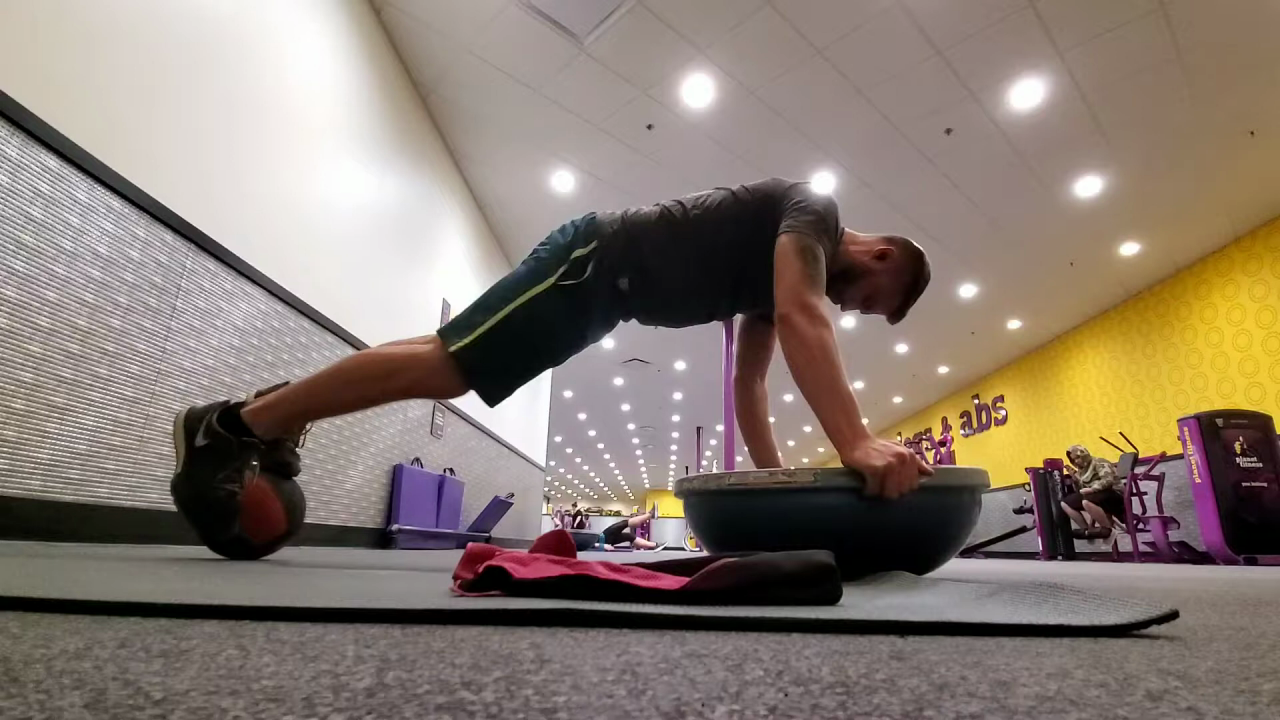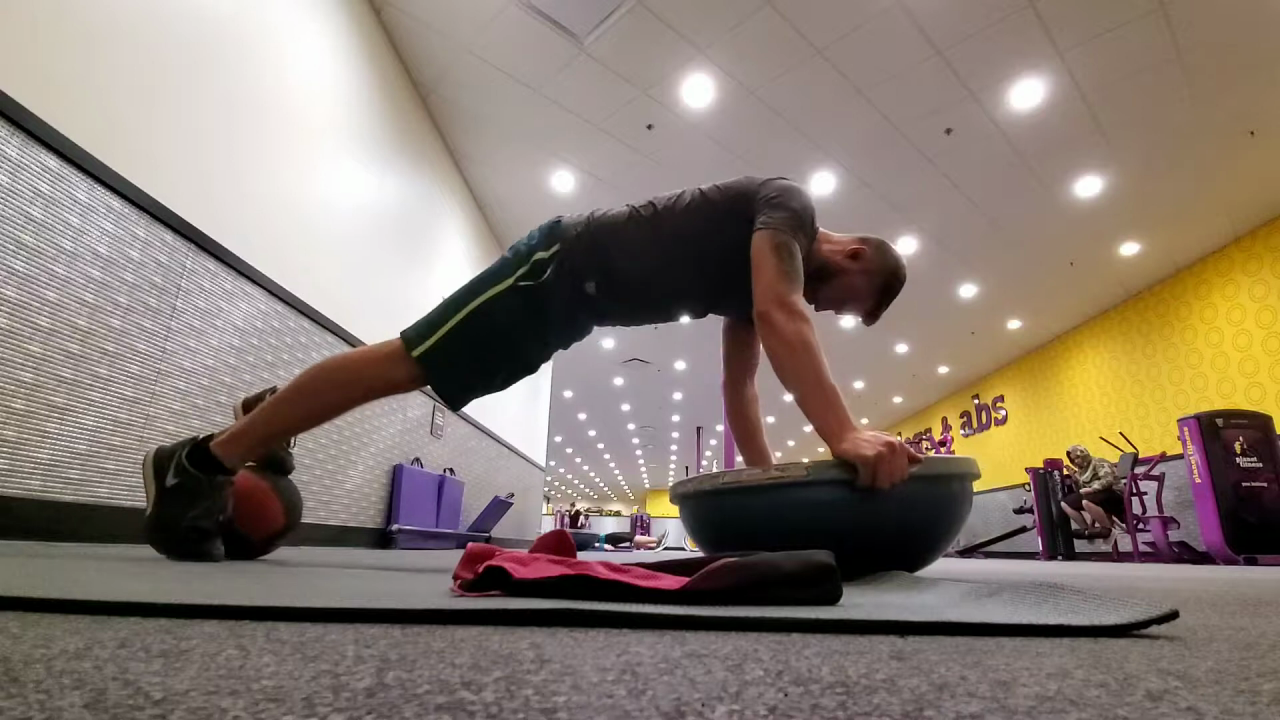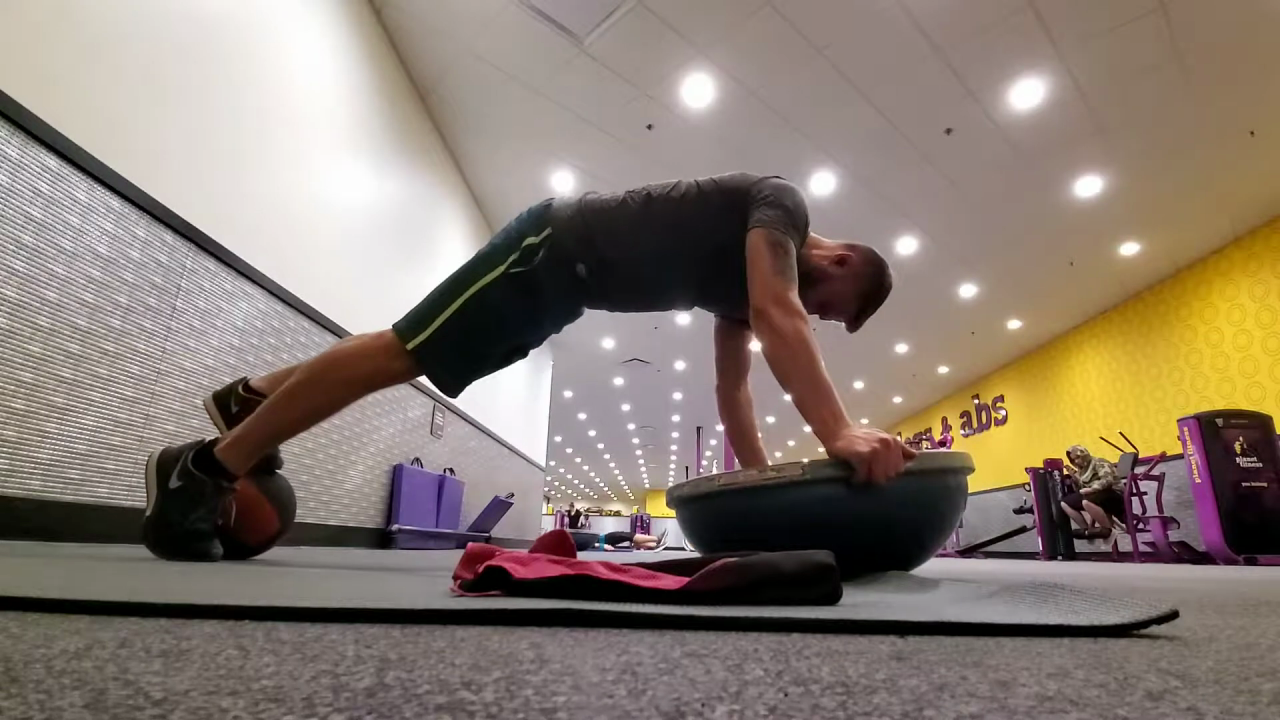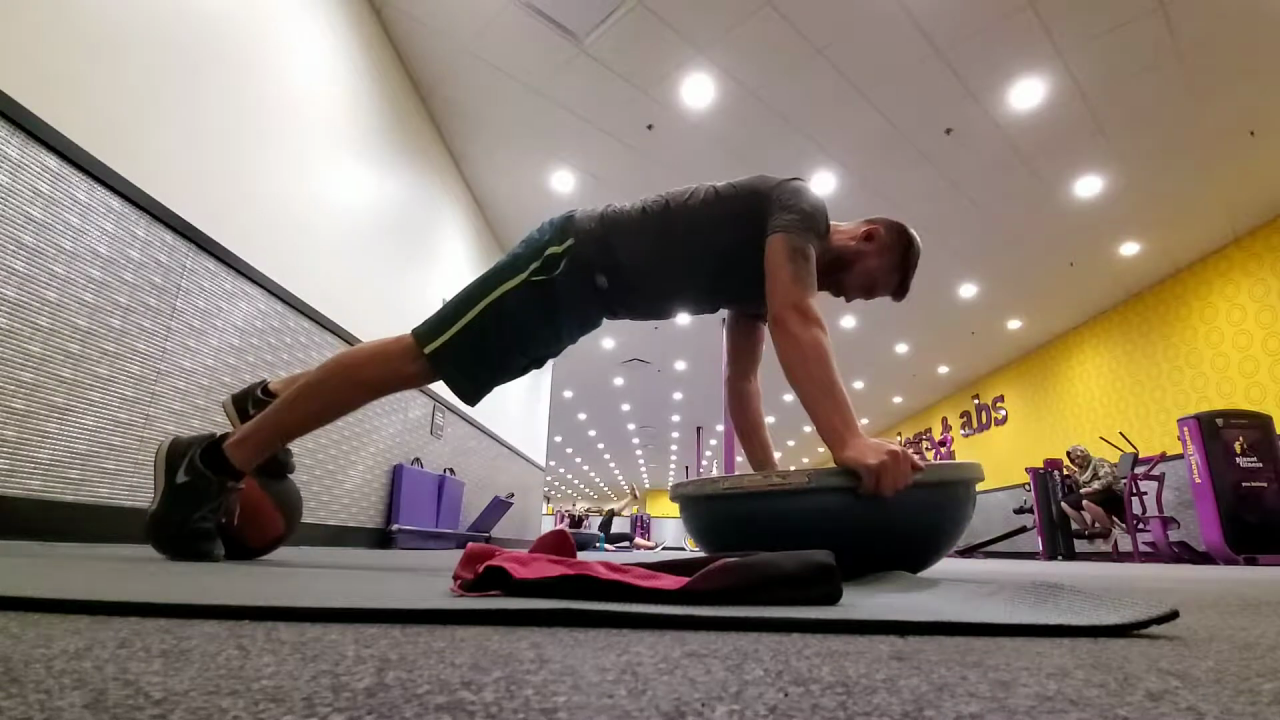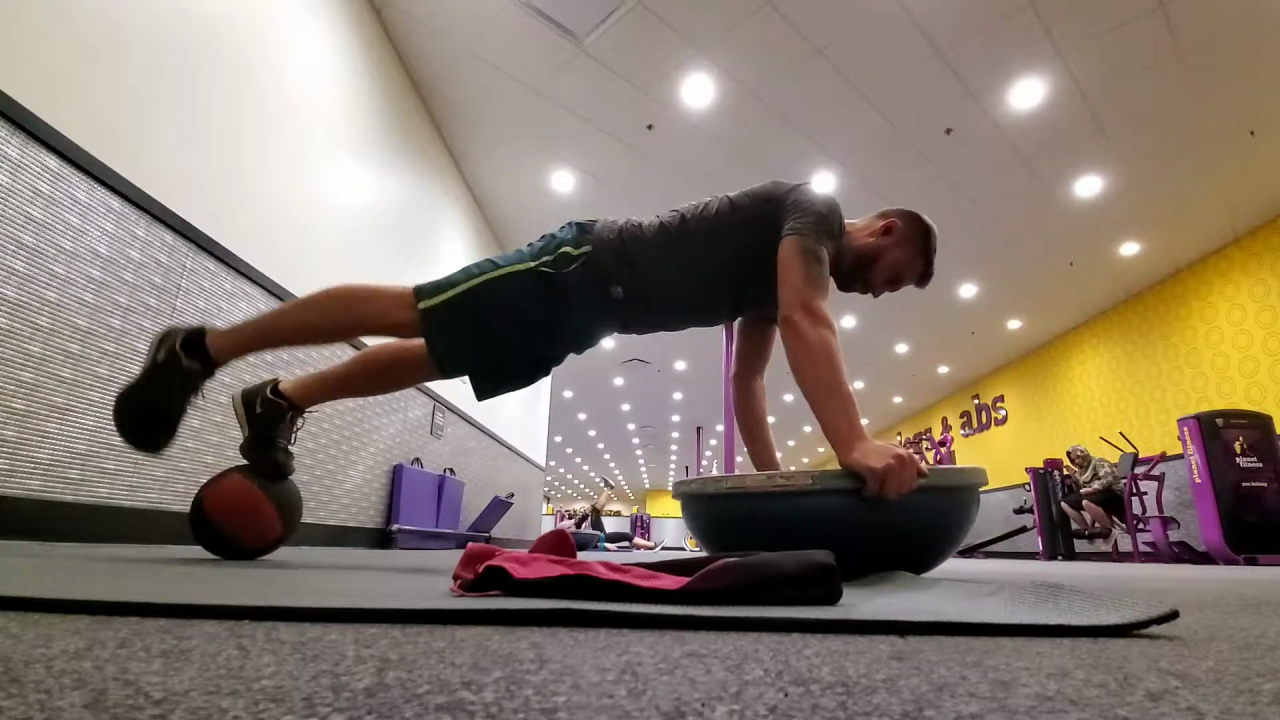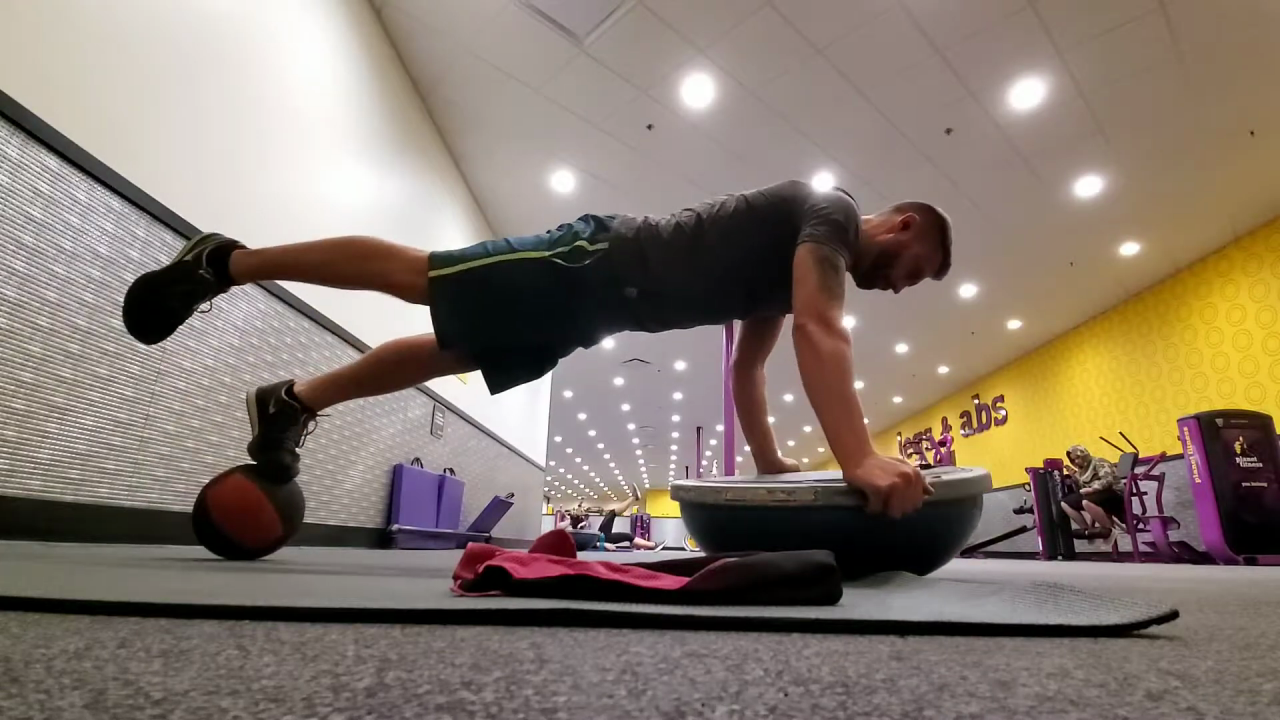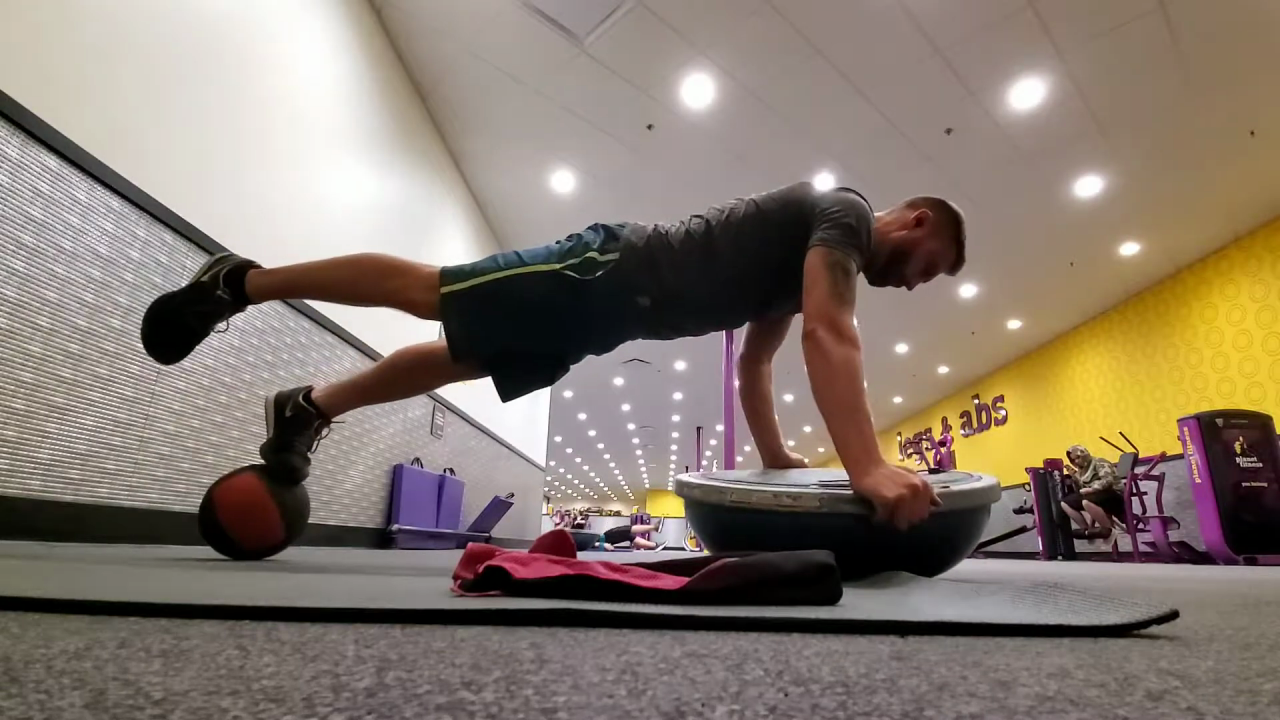
dt=0.4s
person 1, frame 1
left shoulder: (789, 268)
right shoulder: (812, 213)
left elbow: (746, 380)
right elbow: (801, 319)
left wrist: (775, 478)
right wrist: (855, 442)
left hip: (605, 290)
right hip: (595, 260)
left knee: (448, 361)
right knee: (444, 366)
left ankle: (283, 408)
right ankle: (232, 424)
person 1, frame 2
left shoulder: (757, 276)
right shoulder: (787, 209)
left elbow: (738, 384)
right elbow: (781, 318)
right wrist: (844, 435)
left hip: (579, 302)
right hip: (560, 267)
left knee: (415, 367)
right knee: (404, 362)
left ankle: (271, 412)
right ankle: (201, 462)
person 1, frame 3
left shoulder: (742, 280)
right shoulder: (780, 205)
left elbow: (731, 384)
right elbow: (780, 317)
left wrist: (763, 479)
right wrist: (839, 432)
left hip: (566, 284)
right hip: (553, 250)
left knee: (406, 352)
right knee: (400, 353)
left ankle: (248, 396)
right ankle: (204, 466)
person 1, frame 4
left shoulder: (765, 269)
right shoulder: (798, 208)
left elbow: (740, 378)
right elbow: (796, 322)
left wrist: (770, 476)
right wrist: (849, 442)
left hip: (590, 292)
right hip: (575, 261)
left knee: (423, 359)
right knee: (416, 354)
left ankle: (268, 396)
right ankle: (214, 460)
person 1, frame 5
left shoulder: (789, 267)
right shoulder: (813, 212)
left elbow: (746, 376)
right elbow: (807, 323)
left wrist: (771, 474)
right wrist: (855, 446)
left hip: (591, 309)
right hip: (583, 269)
left knee: (434, 359)
right knee: (400, 309)
left ankle: (279, 401)
right ankle: (201, 350)
person 1, frame 6
left shoulder: (799, 264)
right shoulder: (829, 214)
left elbow: (745, 367)
right elbow: (818, 332)
left wrist: (770, 466)
right wrist: (859, 460)
left hip: (600, 301)
right hip: (596, 264)
left knee: (446, 354)
right knee: (409, 273)
left ankle: (292, 400)
right ankle: (223, 263)
person 1, frame 7
left shoulder: (812, 263)
right shoulder: (843, 215)
left elbow: (751, 365)
right elbow: (830, 335)
left wrist: (777, 462)
right wrist: (867, 467)
left hip: (613, 308)
right hip: (608, 275)
left knee: (454, 359)
right knee: (423, 289)
left ankle: (310, 405)
right ankle: (241, 281)
